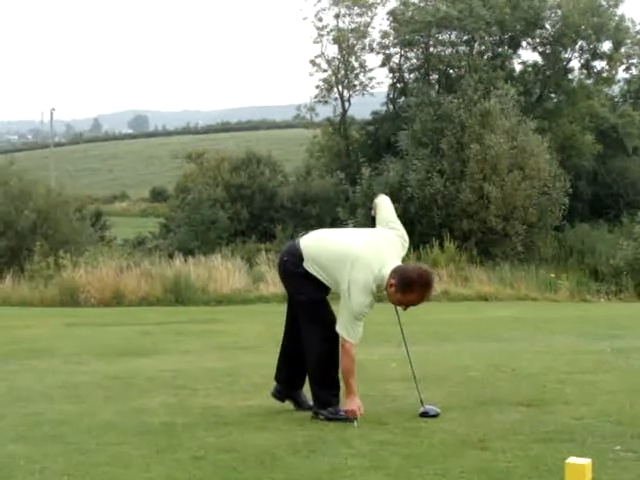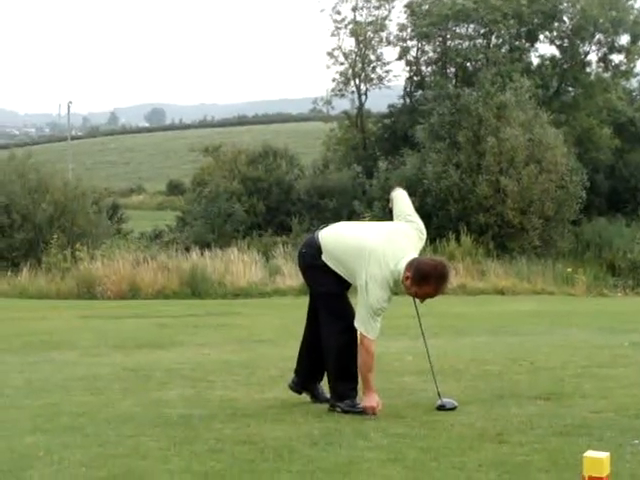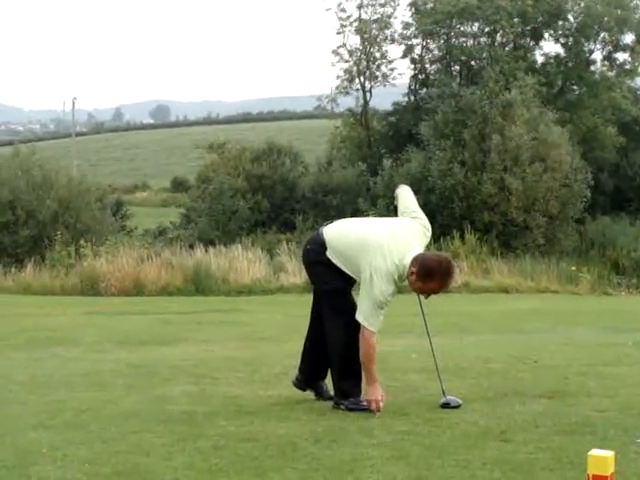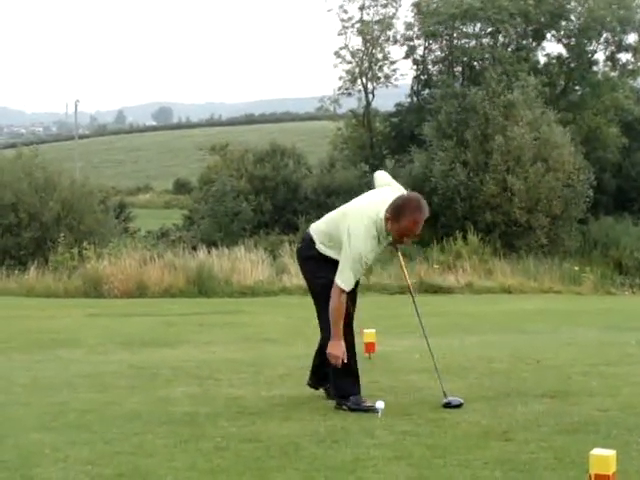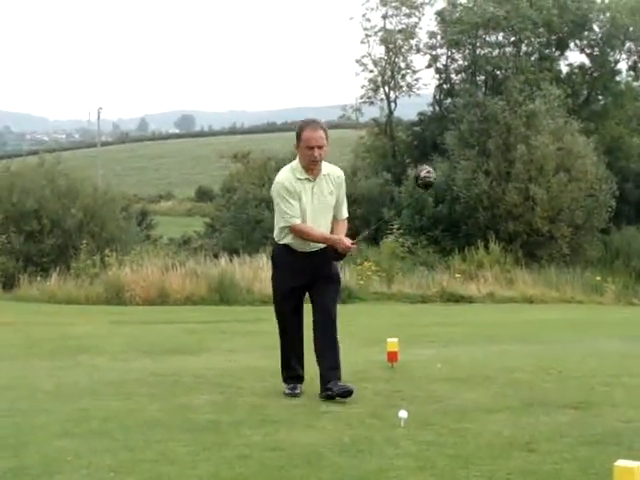
dt=1s
person 1, frame 1
left shoulder: (399, 240)
right shoulder: (362, 288)
left elbow: (381, 200)
right elbow: (347, 345)
right wrist: (351, 396)
left hip: (308, 254)
right hip: (296, 265)
left knee: (303, 326)
right knee: (324, 332)
left ankle: (287, 385)
right ankle: (325, 404)
person 1, frame 2
left shoulder: (416, 233)
right shoulder: (378, 283)
left elbow: (398, 193)
right elbow: (366, 340)
right wrist: (369, 392)
left hip: (330, 249)
right hip: (316, 257)
left knee: (323, 318)
right knee: (342, 325)
left ankle: (305, 379)
right ankle: (342, 396)
person 1, frame 3
left shoulder: (422, 229)
right shoulder: (383, 278)
left elbow: (402, 190)
right elbow: (366, 333)
right wrist: (373, 385)
left hip: (336, 246)
right hip: (321, 254)
left knee: (327, 316)
right knee: (345, 321)
left ankle: (309, 376)
right ankle: (347, 394)
person 1, frame 4
left shoulder: (400, 197)
right shoulder: (362, 240)
left elbow: (379, 175)
right elbow: (339, 291)
right wrist: (336, 339)
left hip: (337, 250)
right hip: (317, 254)
left knee: (342, 317)
right knee: (339, 319)
left ankle: (321, 377)
right ankle: (347, 394)
person 1, frame 5
left shoulder: (336, 175)
right shoulder: (284, 181)
left elbow: (340, 216)
right elbow: (294, 226)
left wrist: (339, 241)
right wrist: (333, 239)
left hip: (323, 257)
right hip: (290, 258)
left knee: (326, 317)
right knee: (290, 323)
left ankle: (331, 381)
right ankle: (293, 379)
